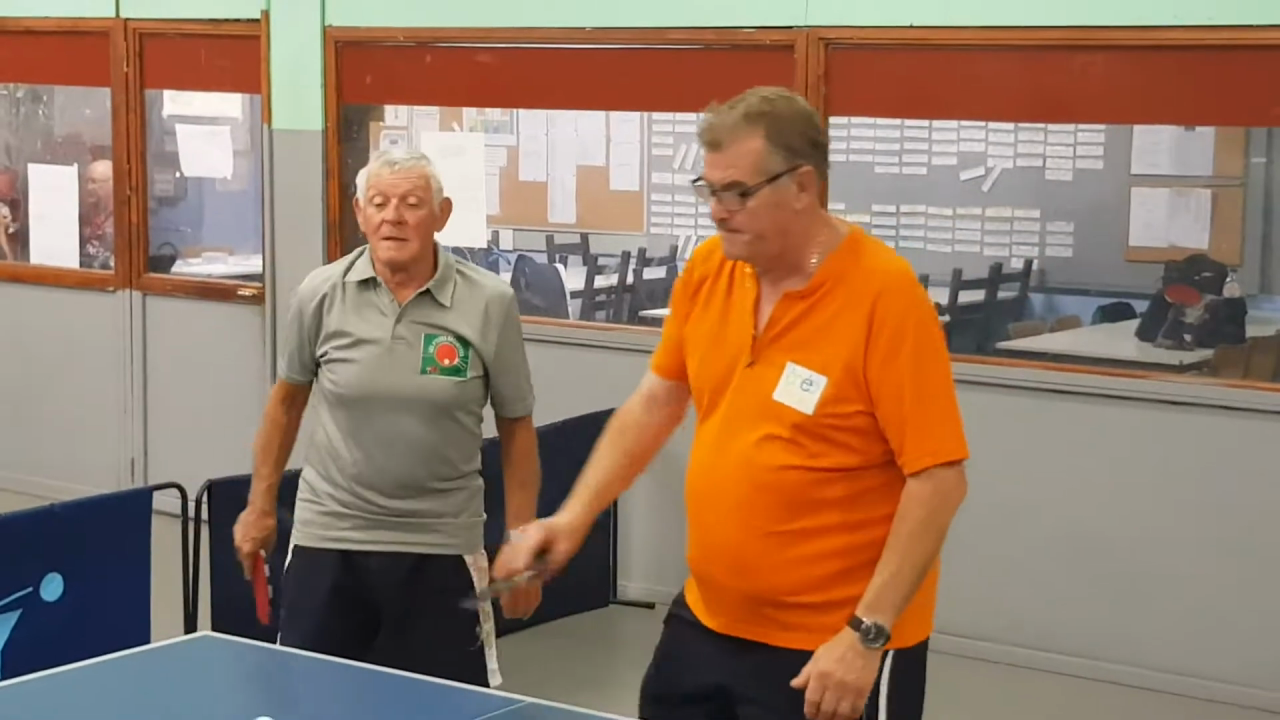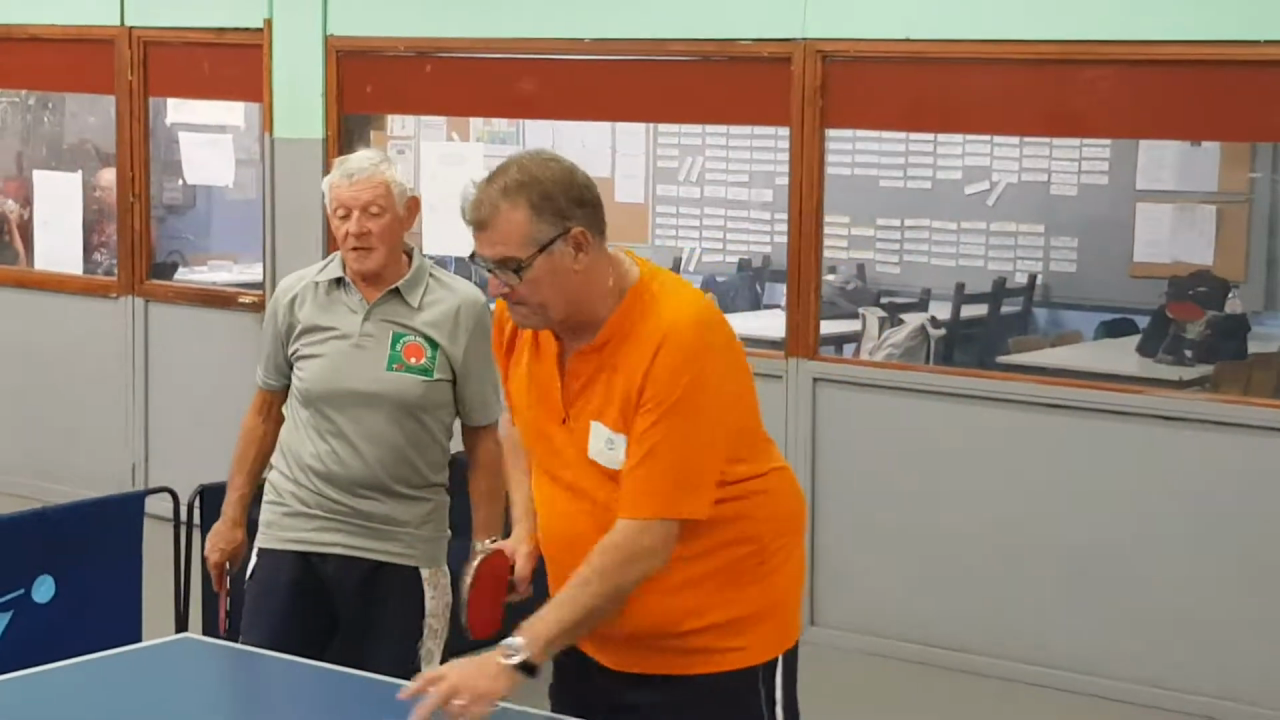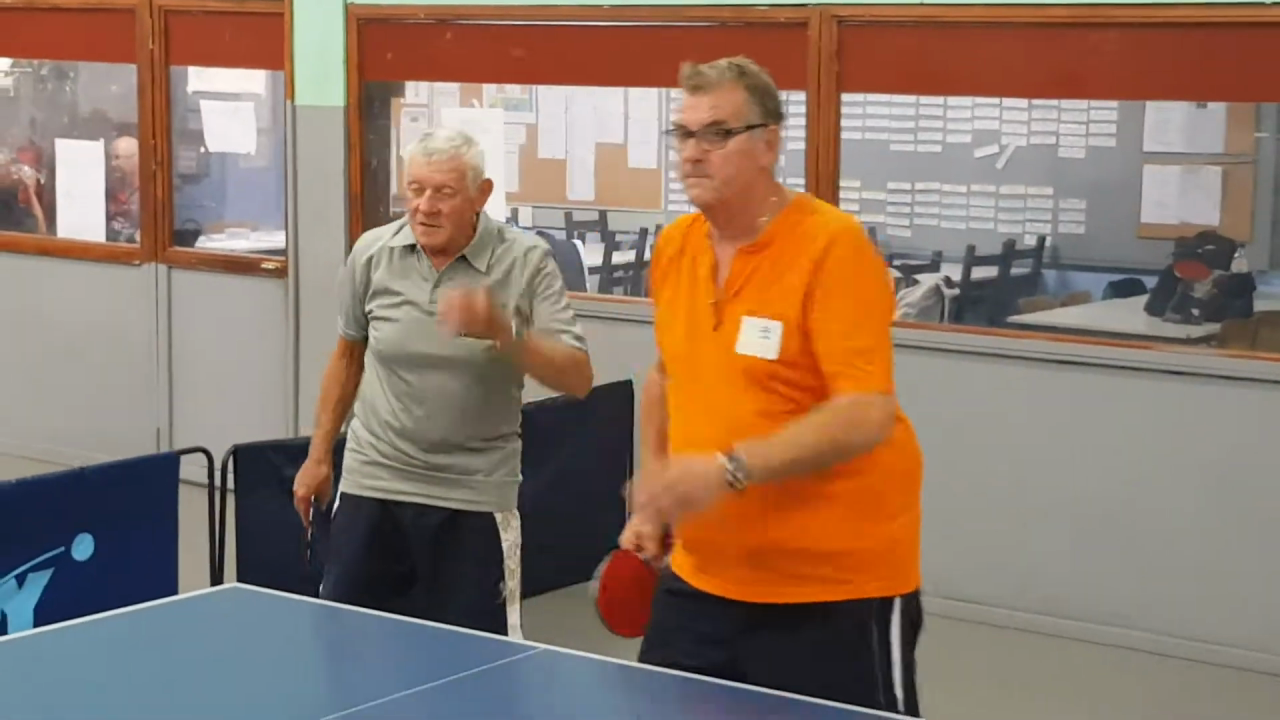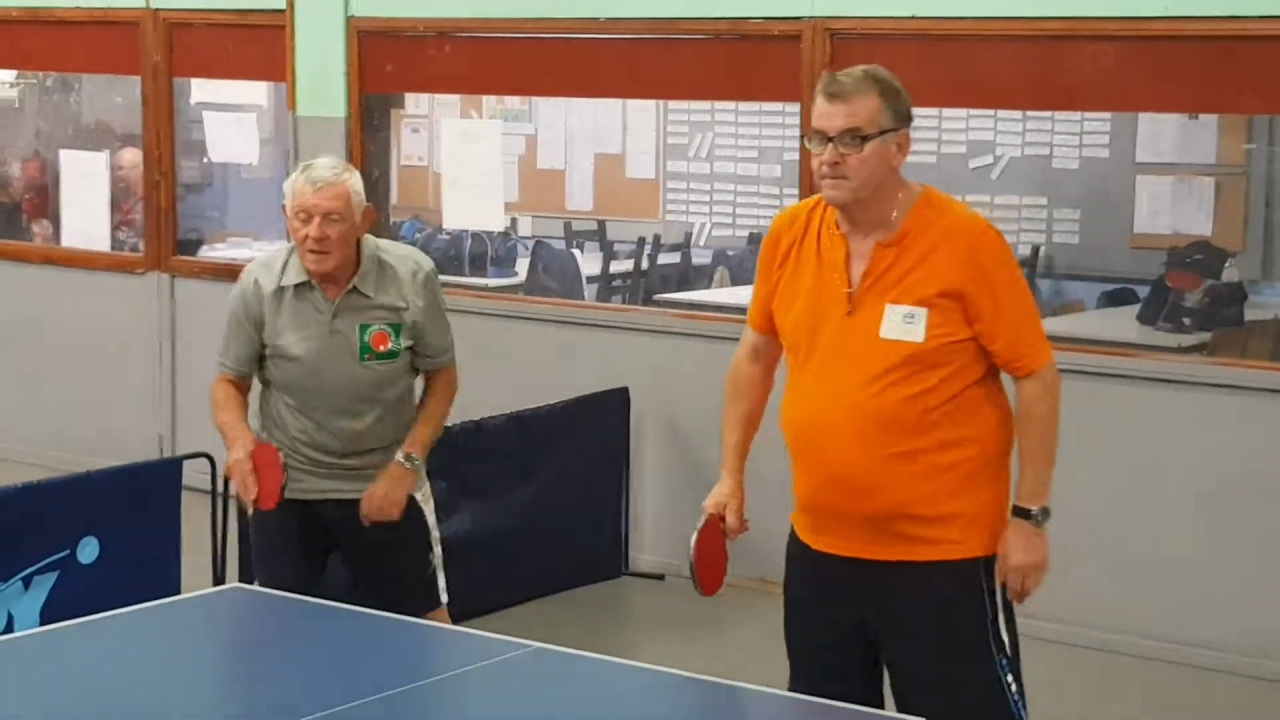
dt=1s
person 1, frame 1
left shoulder: (883, 294)
right shoulder: (706, 269)
left elbow: (938, 476)
right elbow: (652, 404)
left wrist: (866, 633)
right wrist: (573, 515)
left hip: (837, 638)
right hip: (707, 618)
person 1, frame 2
left shoulder: (678, 337)
right shoulder: (517, 316)
left elbow: (646, 538)
left wrist: (513, 658)
right wrist: (526, 530)
left hip: (718, 647)
right hip: (590, 641)
person 1, frame 3
left shoulder: (832, 247)
right shoulder: (674, 247)
left elbow: (867, 416)
left wrist: (728, 471)
right wrist: (652, 501)
left hip: (838, 590)
right hip: (703, 581)
person 1, frame 4
left shoulder: (965, 240)
right shoulder: (789, 234)
left elbow: (1036, 376)
right elbow: (756, 355)
left wrist: (1028, 515)
right wrist: (731, 473)
left hip: (941, 551)
right hip: (819, 544)
person 2, frame 1
left shoulder: (490, 302)
right shoulder: (320, 295)
left elbow: (516, 426)
right elbow: (287, 399)
right wrist: (260, 505)
left hip: (440, 548)
right hip: (329, 540)
person 2, frame 2
left shoulder: (460, 308)
right shoulder: (294, 297)
left elbow: (484, 439)
right elbow: (266, 410)
right wrist: (233, 516)
left hip: (400, 555)
right hip: (290, 541)
person 2, frame 3
left shoulder: (526, 261)
right shoulder: (372, 254)
left elbow: (577, 378)
left wrist: (501, 331)
right wrist: (319, 453)
left hip: (474, 500)
right hip: (372, 487)
person 2, frame 4
left shoulder: (413, 277)
right shoulder: (259, 284)
left elbow: (442, 378)
right elbow: (229, 383)
left wrist: (403, 464)
right wrist: (239, 438)
left hip: (384, 485)
right hip: (286, 485)
left knee: (425, 625)
